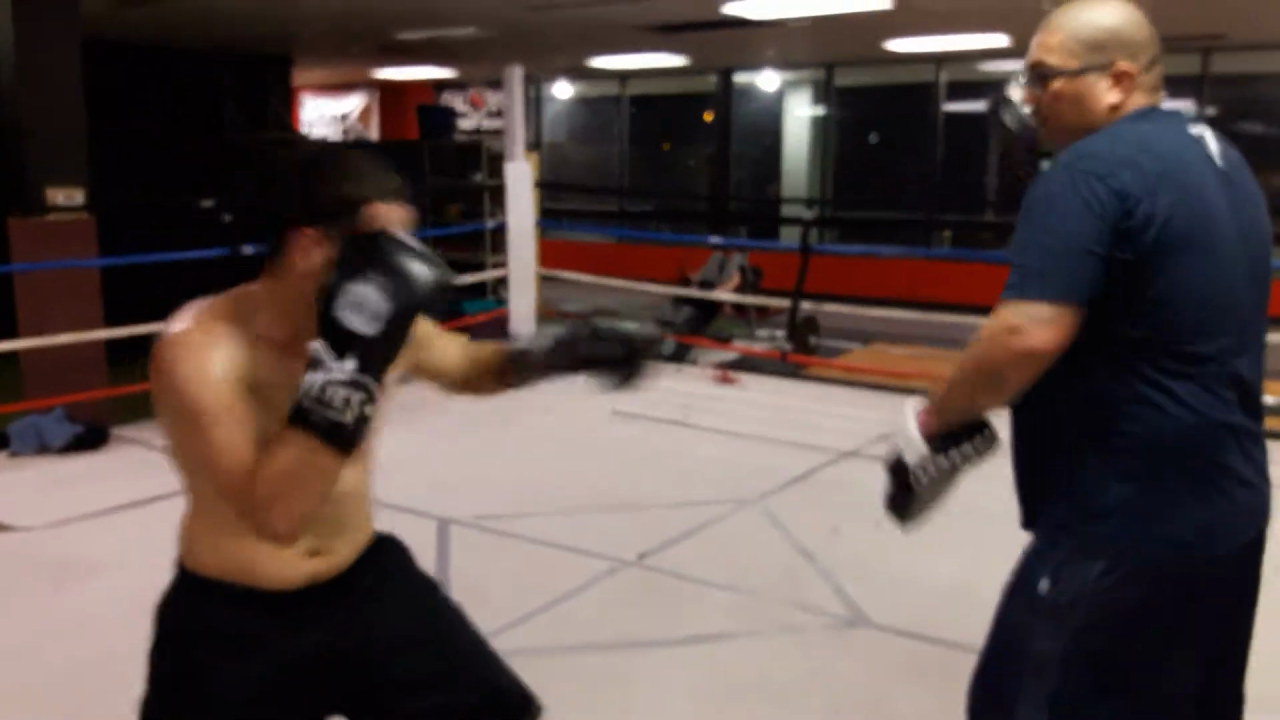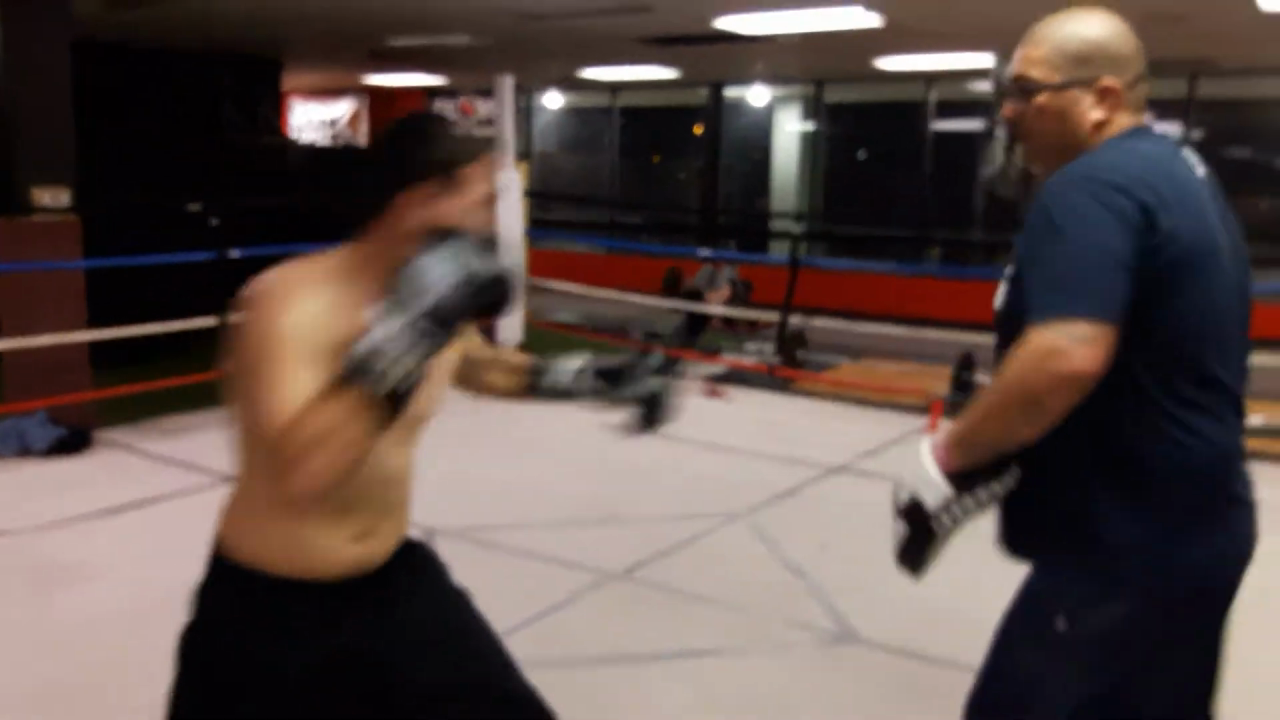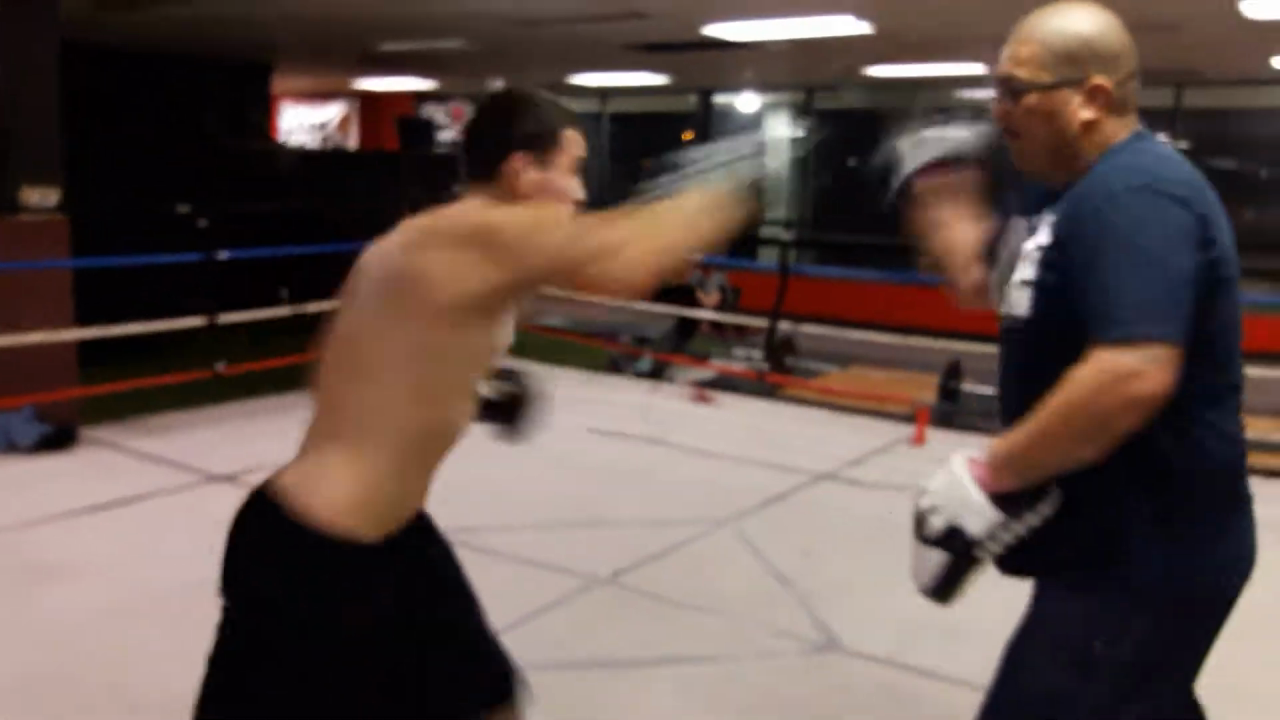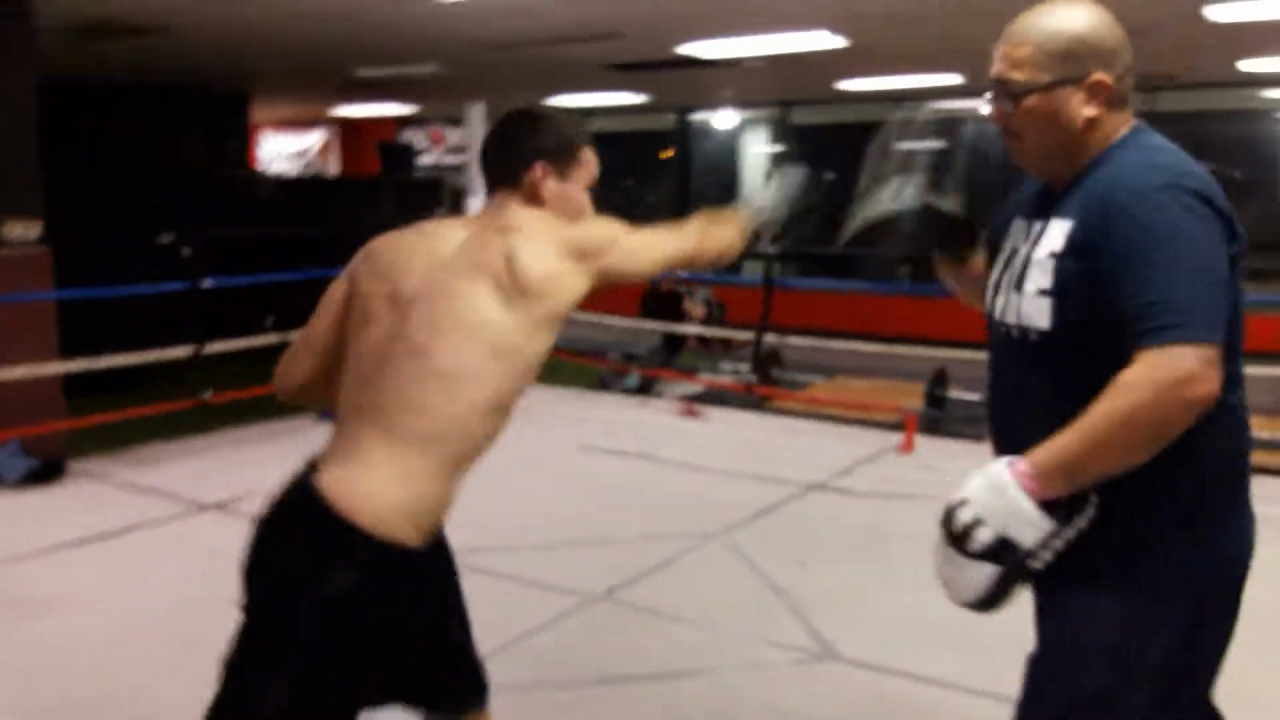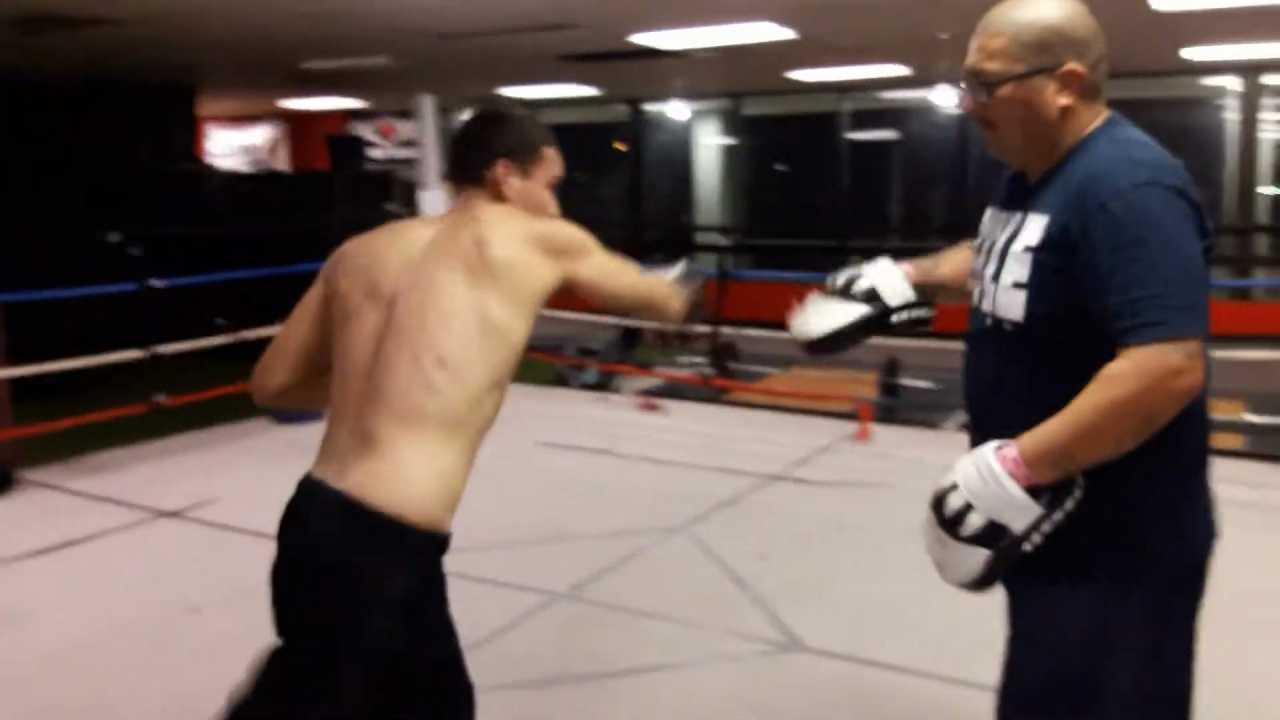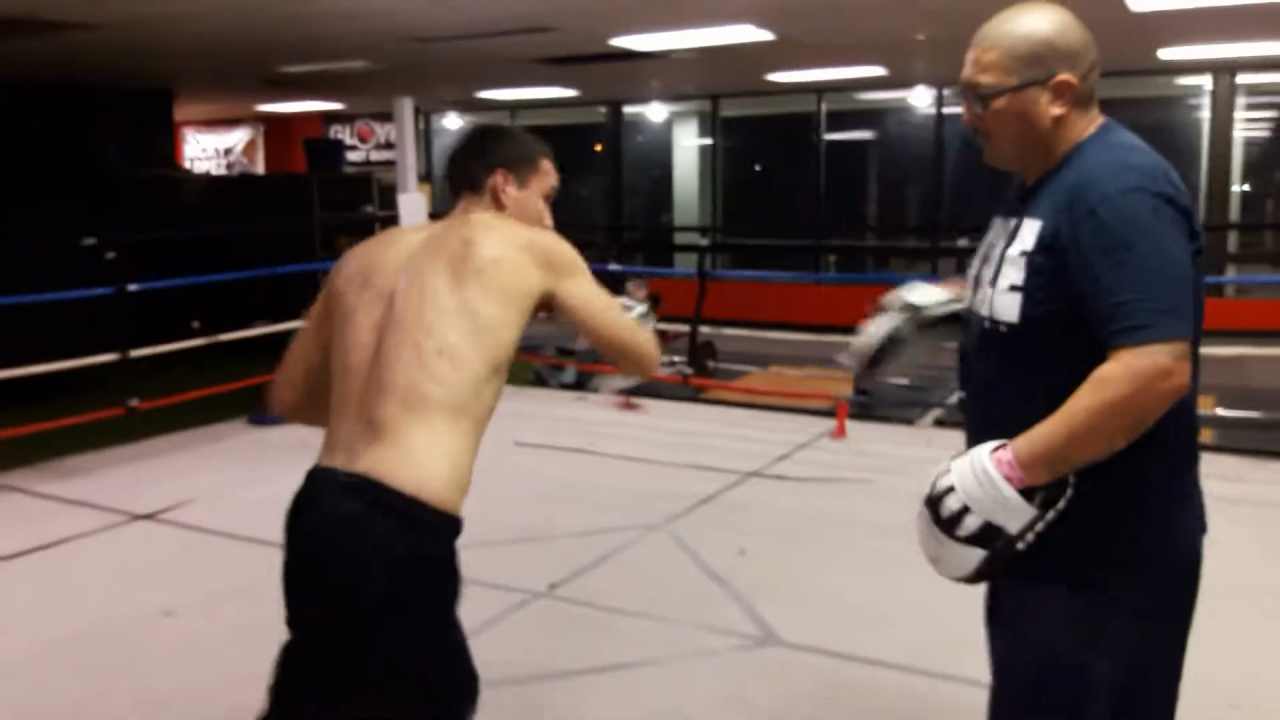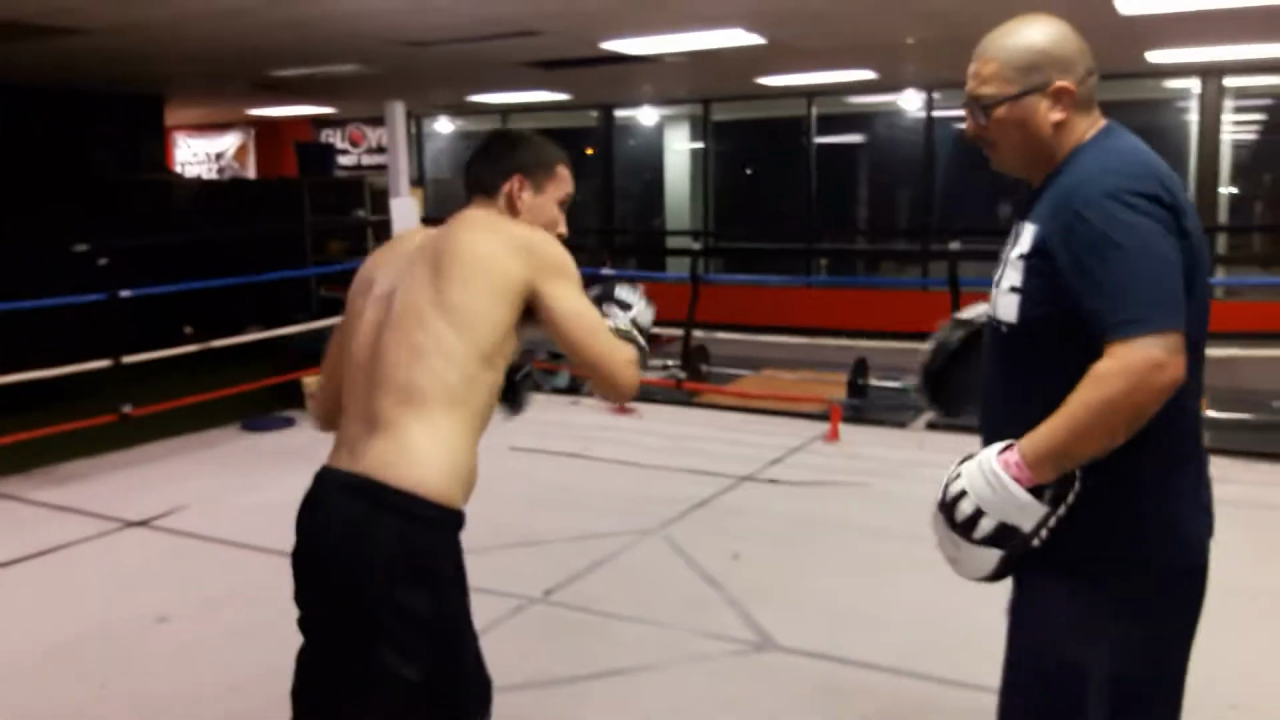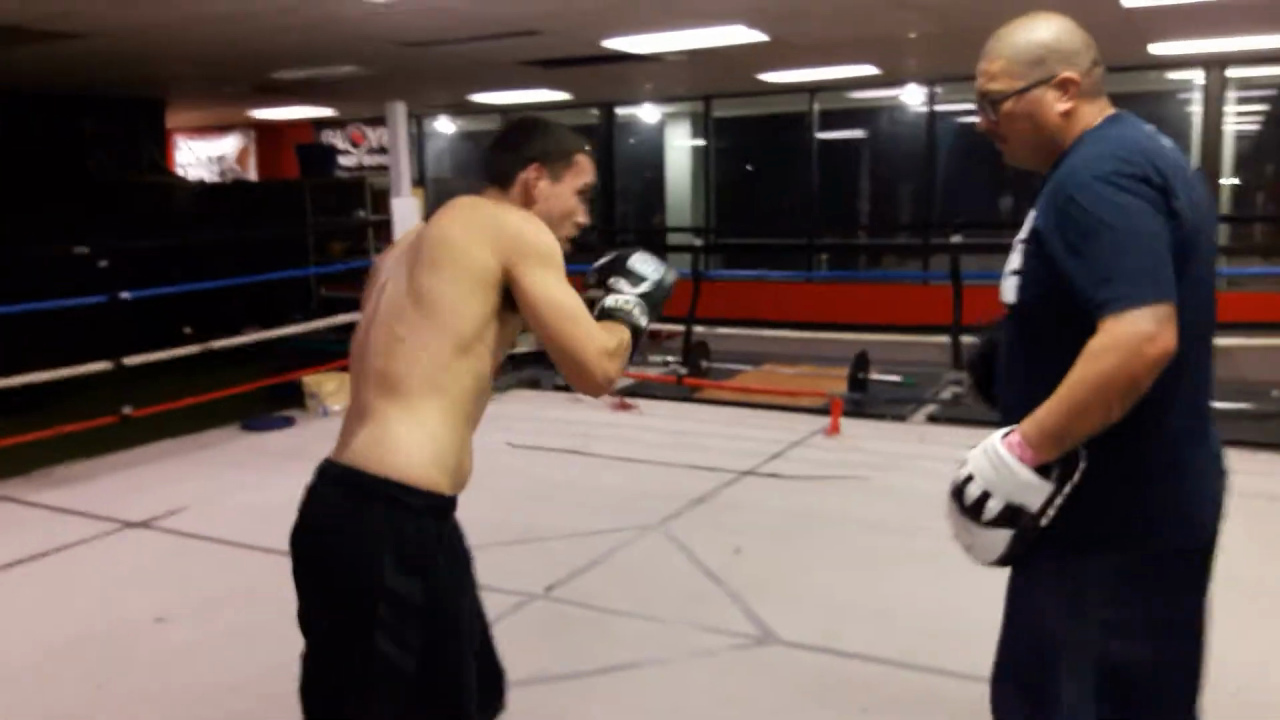
dt=0.1s
person 1, frame 1
left shoulder: (1093, 171)
right shoulder: (1216, 162)
left elbow: (1029, 333)
left wrist: (935, 421)
left hip: (1129, 517)
right hip: (1225, 501)
person 1, frame 2
left shoulder: (1097, 189)
right shoulder: (1173, 173)
left elbow: (1064, 356)
left wrist: (949, 453)
left hip: (1131, 543)
right hip: (1184, 527)
person 1, frame 3
left shoulder: (1135, 198)
right shoulder: (1070, 190)
left elbow: (1132, 376)
right elbow: (988, 286)
left wrist: (987, 475)
right wrist: (947, 204)
left hip: (1143, 553)
person 1, frame 4
left shoulder: (1158, 196)
right shoulder: (1048, 186)
left elbow: (1178, 377)
left wrist: (1023, 482)
left hip: (1153, 546)
right hip: (1103, 532)
person 1, frame 5
left shoulder: (1129, 188)
right shoulder: (1032, 176)
left elbow: (1167, 369)
right elbow: (996, 266)
left wrist: (1013, 468)
right wrist: (902, 275)
left hip: (1116, 535)
right hip: (1064, 521)
person 1, frame 6
left shoulder: (1111, 194)
right shoulder: (1053, 180)
left elbow: (1153, 369)
left wrist: (1010, 468)
right wrist: (962, 295)
left hip: (1104, 537)
right hip: (1067, 520)
person 1, frame 7
left shoulder: (1107, 195)
right shoulder: (1075, 181)
left elbow: (1148, 363)
left wrist: (1019, 467)
right wrist: (999, 314)
left hip: (1114, 533)
right hip: (1087, 519)
person 1, frame 8
left shoulder: (1097, 178)
right shoulder: (1147, 154)
left elbow: (1142, 339)
left wrist: (1020, 449)
right wrist: (1024, 330)
left hip: (1109, 508)
right hip: (1169, 489)
person 2, frame 1
left shoulder: (373, 314)
right shoulder: (198, 345)
left elbow: (463, 364)
right elbow: (276, 513)
left wrist: (558, 350)
right wrist: (347, 361)
left hip: (366, 582)
right hip: (235, 619)
person 2, frame 2
left shoulder: (427, 291)
right shoulder: (286, 301)
left elbow: (482, 365)
right elbow: (297, 475)
left wrist: (579, 376)
right wrist: (406, 330)
left hip: (394, 584)
right hip: (267, 606)
person 2, frame 3
left shoulder: (429, 245)
right shoulder: (472, 239)
right elbow: (631, 259)
left wrist: (472, 393)
right wrist: (736, 187)
left hip: (397, 543)
right hip: (305, 560)
person 2, frame 4
left shoulder: (389, 248)
right shoulder: (562, 246)
left elbow: (294, 378)
right elbow: (700, 240)
right wrist: (764, 205)
left hip: (352, 535)
right hip: (336, 559)
person 2, frame 5
left shoulder: (359, 253)
right shoulder: (537, 241)
left elbow: (272, 386)
right elbow: (661, 300)
right wrist: (674, 289)
left hip: (357, 530)
right hip: (368, 554)
person 2, frame 6
left shoulder: (365, 256)
right shoulder: (530, 248)
left elbow: (289, 400)
right elbow: (641, 355)
right wrist: (620, 314)
left hip: (335, 512)
right hip: (391, 534)
person 2, frame 7
left shoulder: (389, 258)
right shoulder: (525, 249)
left elbow: (329, 409)
right elbow: (618, 379)
right wrist: (627, 319)
left hip: (342, 513)
right hip: (395, 533)
person 2, frame 8
left shoulder: (437, 242)
right shoulder: (513, 228)
right elbow: (596, 371)
left wrist: (501, 369)
right wrist: (630, 298)
left hip: (407, 516)
right hip: (387, 526)
